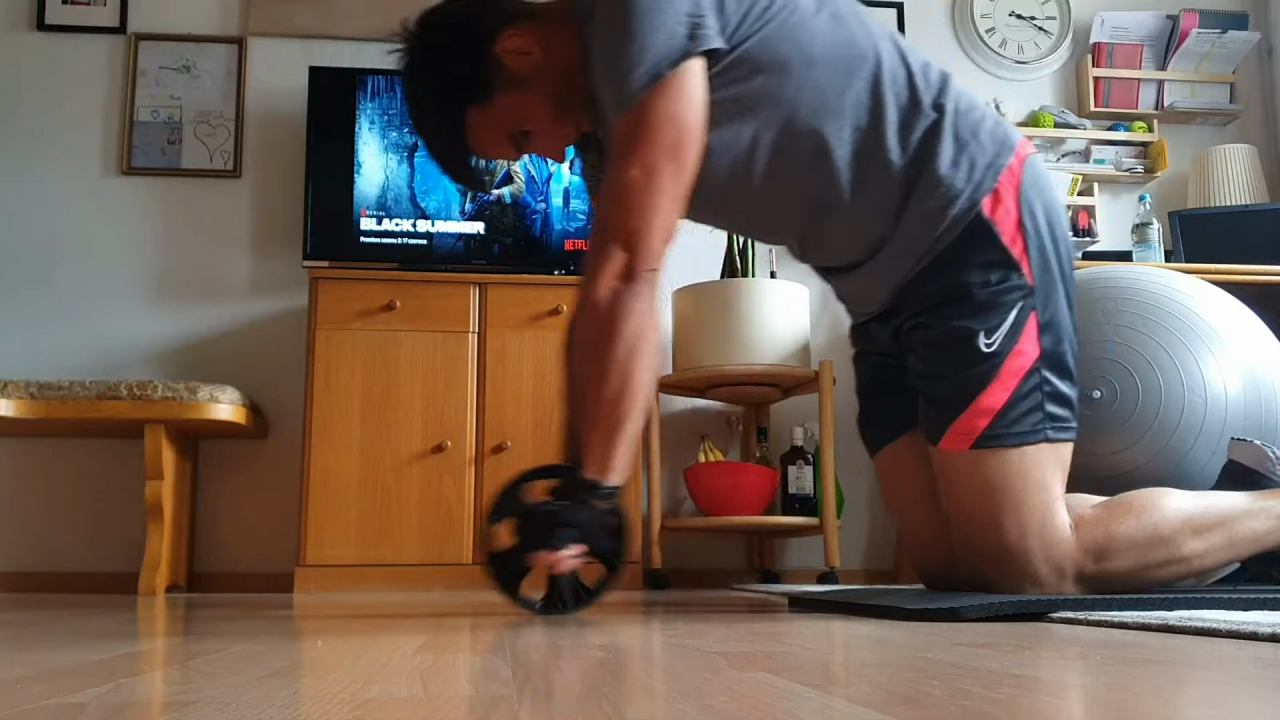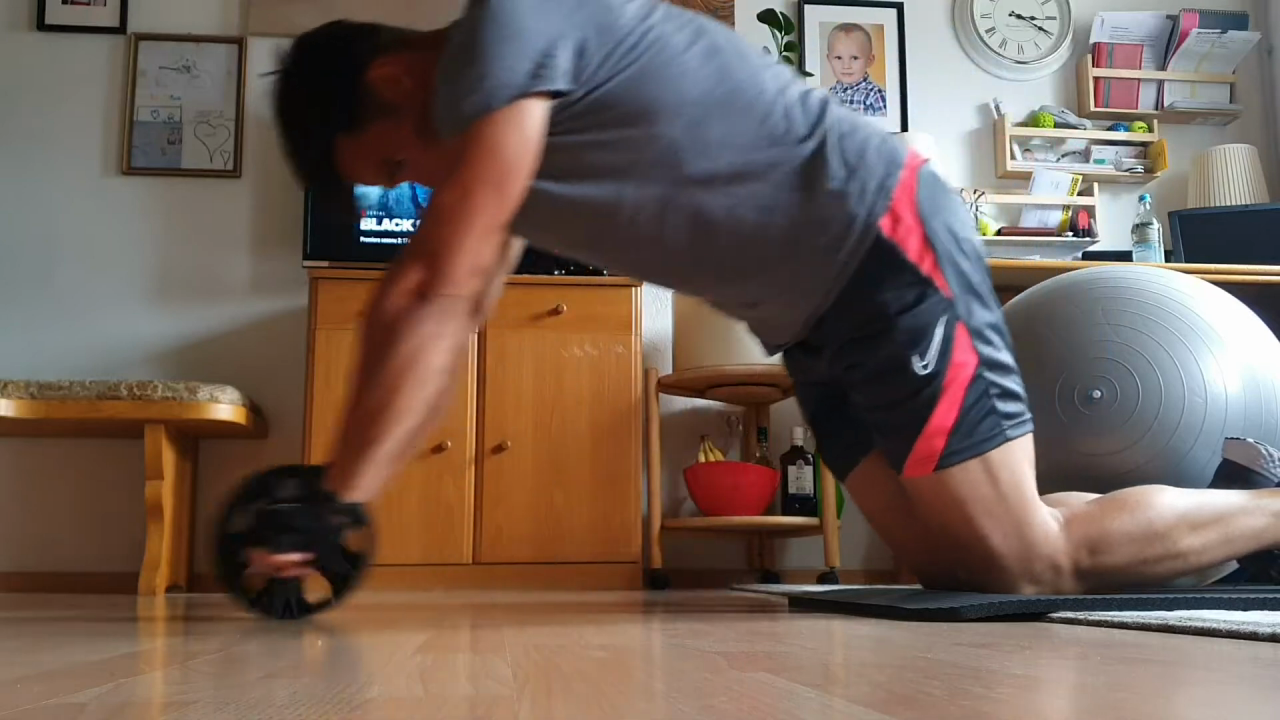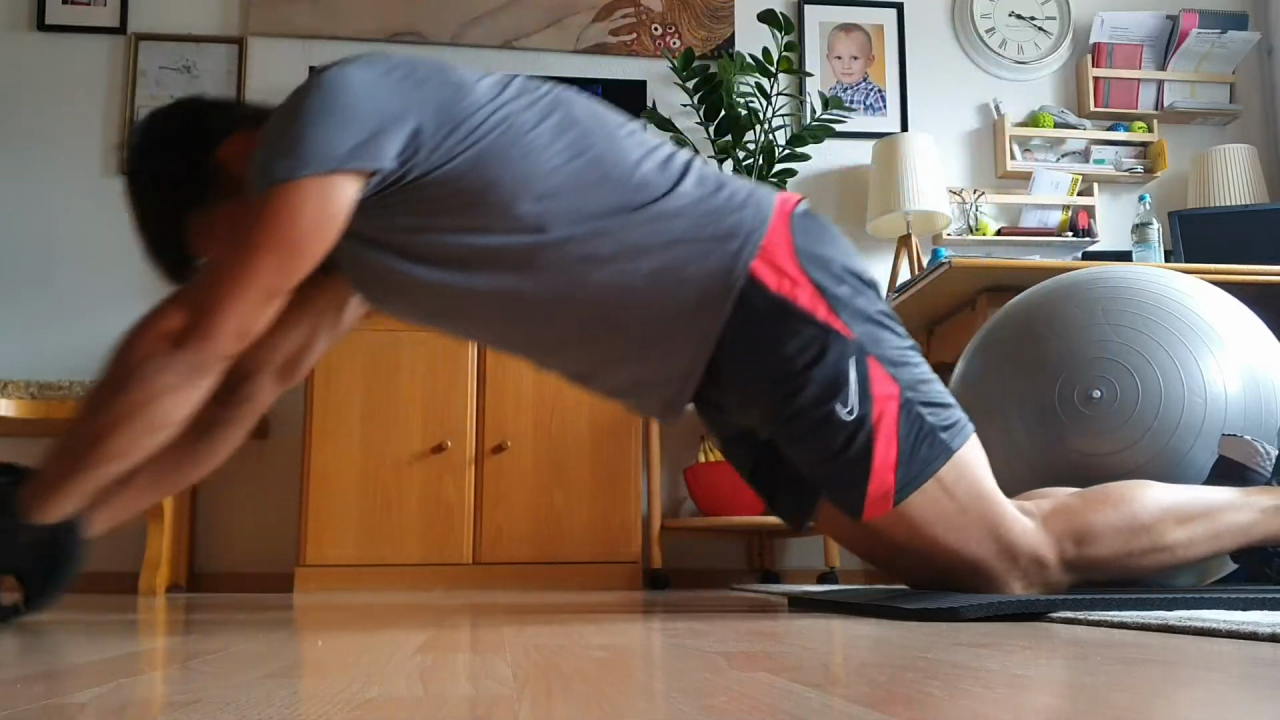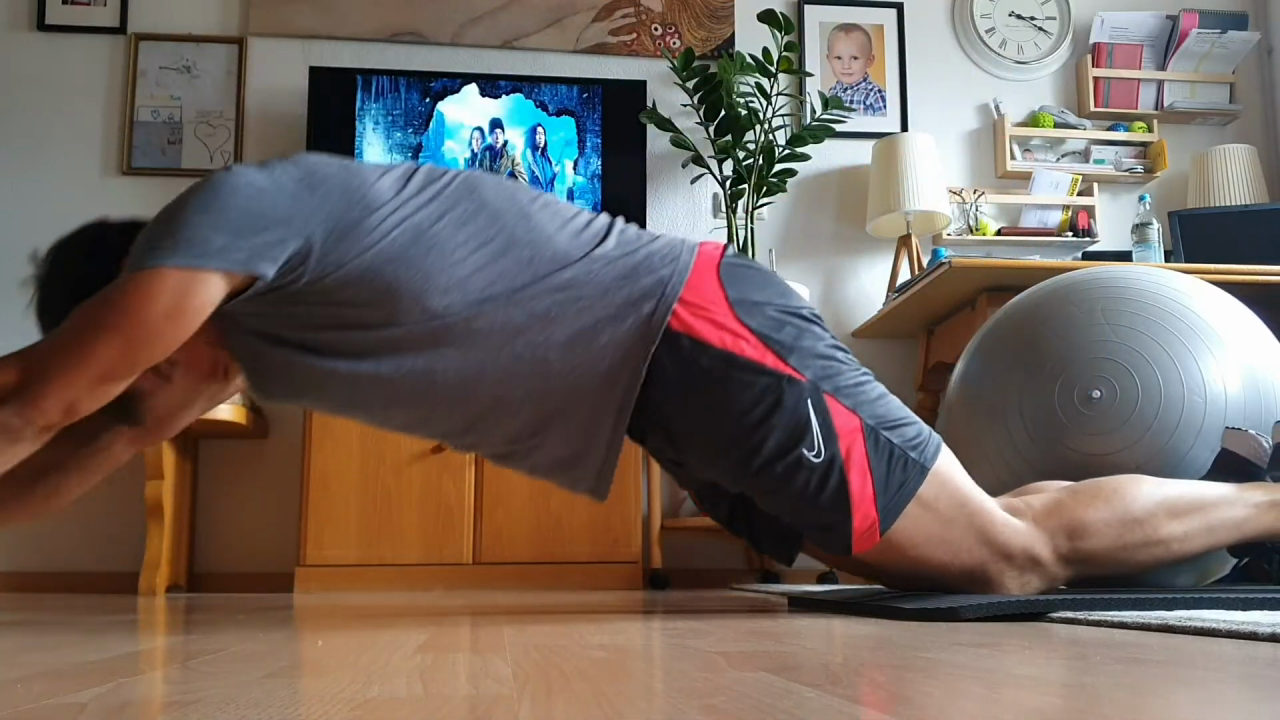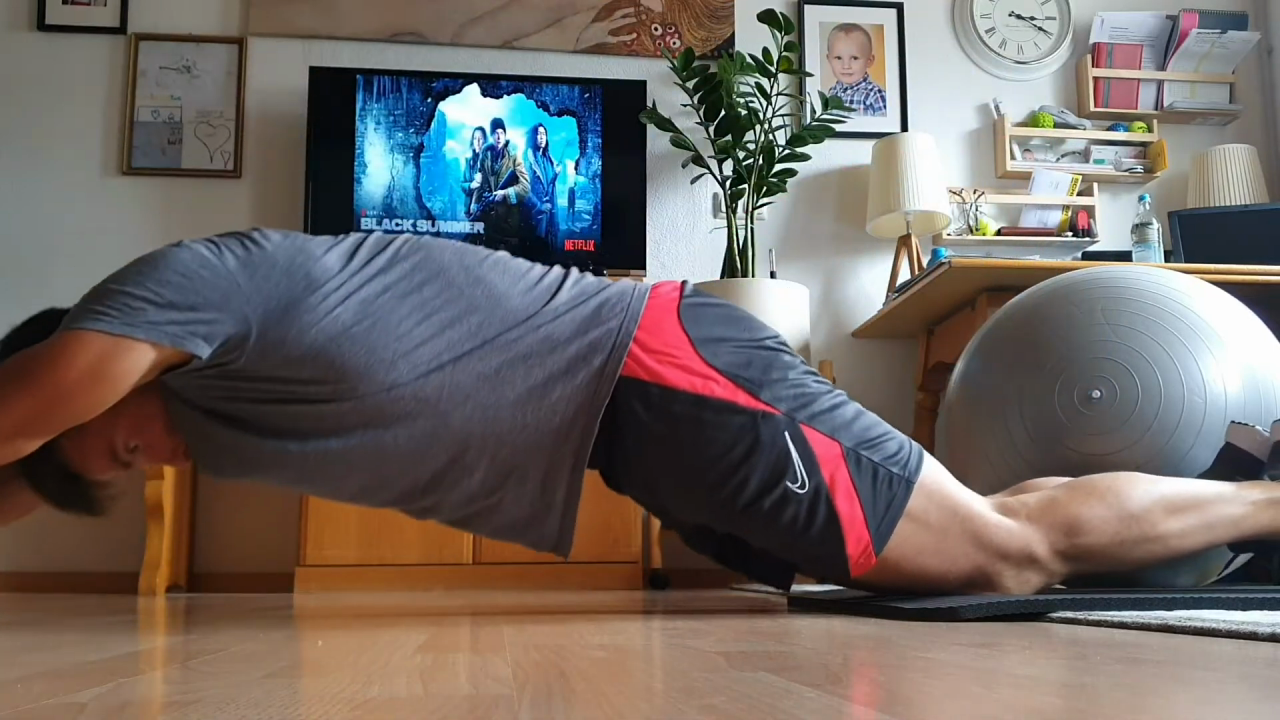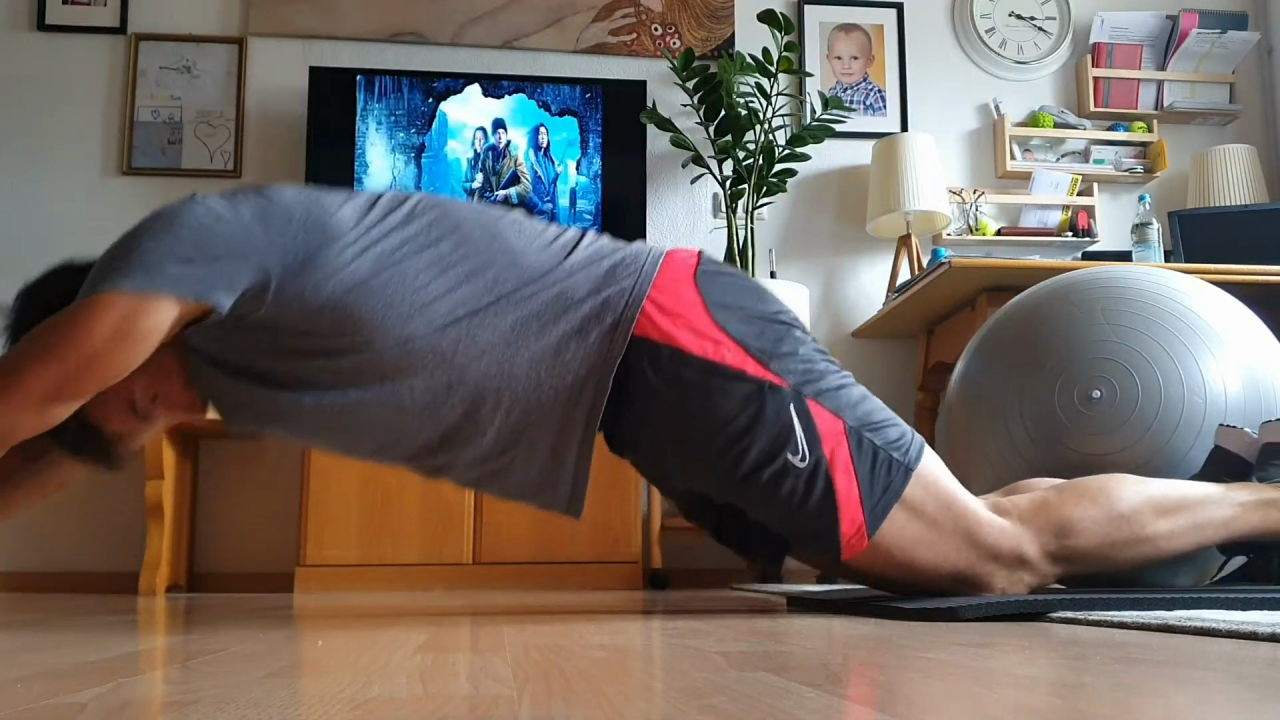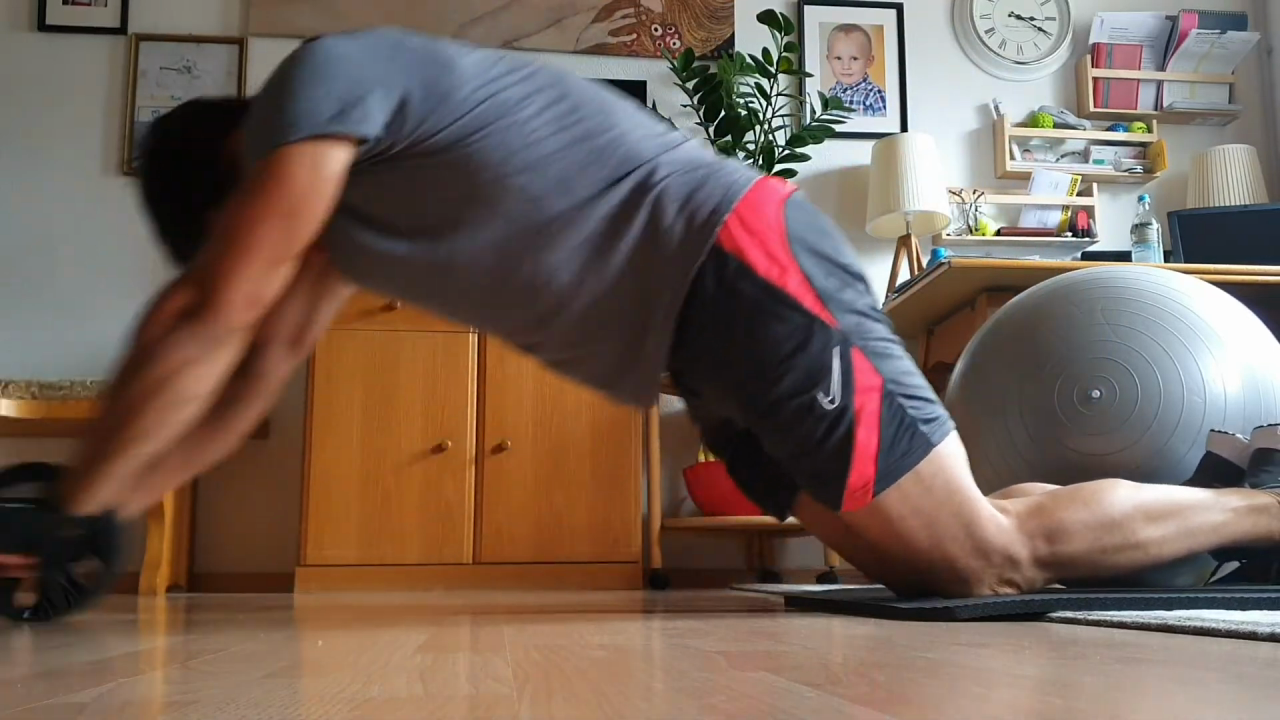
dt=0.4s
person 1, frame 1
right shoulder: (611, 103)
left elbow: (627, 274)
right elbow: (607, 302)
left hip: (982, 225)
right hip: (894, 282)
left knee: (1028, 565)
right knee: (948, 563)
person 1, frame 2
right shoulder: (495, 116)
left elbow: (426, 292)
right elbow: (450, 319)
left wrist: (336, 506)
right wrist: (344, 502)
left hip: (887, 244)
right hip: (821, 304)
left knee: (1023, 564)
right knee: (954, 562)
person 1, frame 3
left shoulder: (336, 109)
right shoulder: (343, 212)
left elbow: (192, 340)
right elbow: (247, 388)
left hip: (774, 296)
right hip: (731, 346)
left knee: (1013, 556)
right knee: (952, 555)
person 1, frame 4
left shoulder: (234, 207)
right shoulder: (252, 310)
right elbow: (103, 439)
left hip: (702, 338)
right hip: (687, 374)
left knee: (1013, 551)
right knee: (988, 545)
person 1, frame 5
left shoulder: (183, 286)
right shoulder: (205, 375)
left hip: (663, 376)
right hip: (650, 410)
left knee: (1011, 549)
right knee: (993, 543)
person 1, frame 6
left shoulder: (198, 242)
right shoulder: (218, 341)
left hip: (671, 341)
right hip: (653, 383)
left knee: (1002, 551)
right knee: (984, 543)
person 1, frame 7
left shoulder: (328, 79)
right shoulder: (336, 196)
left elbow: (202, 316)
right elbow: (249, 380)
right wrist: (112, 501)
left hip: (746, 264)
right hip: (714, 314)
left knee: (989, 554)
right knee: (933, 560)
